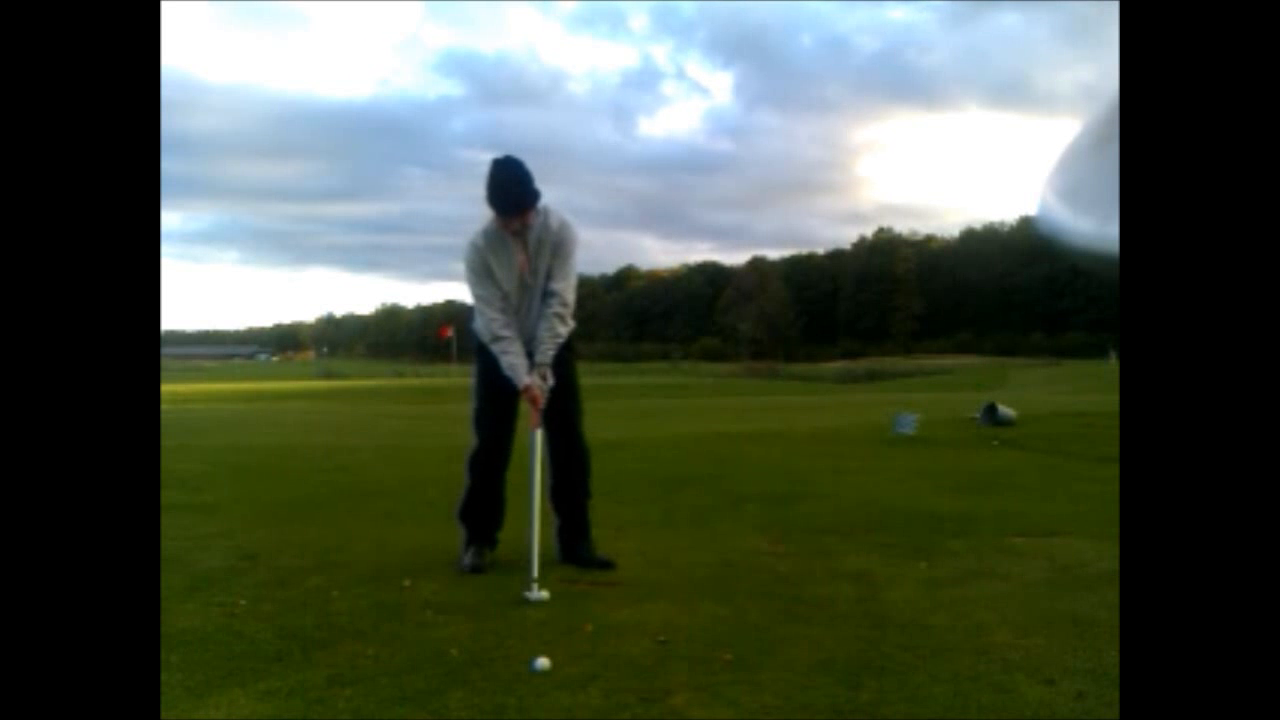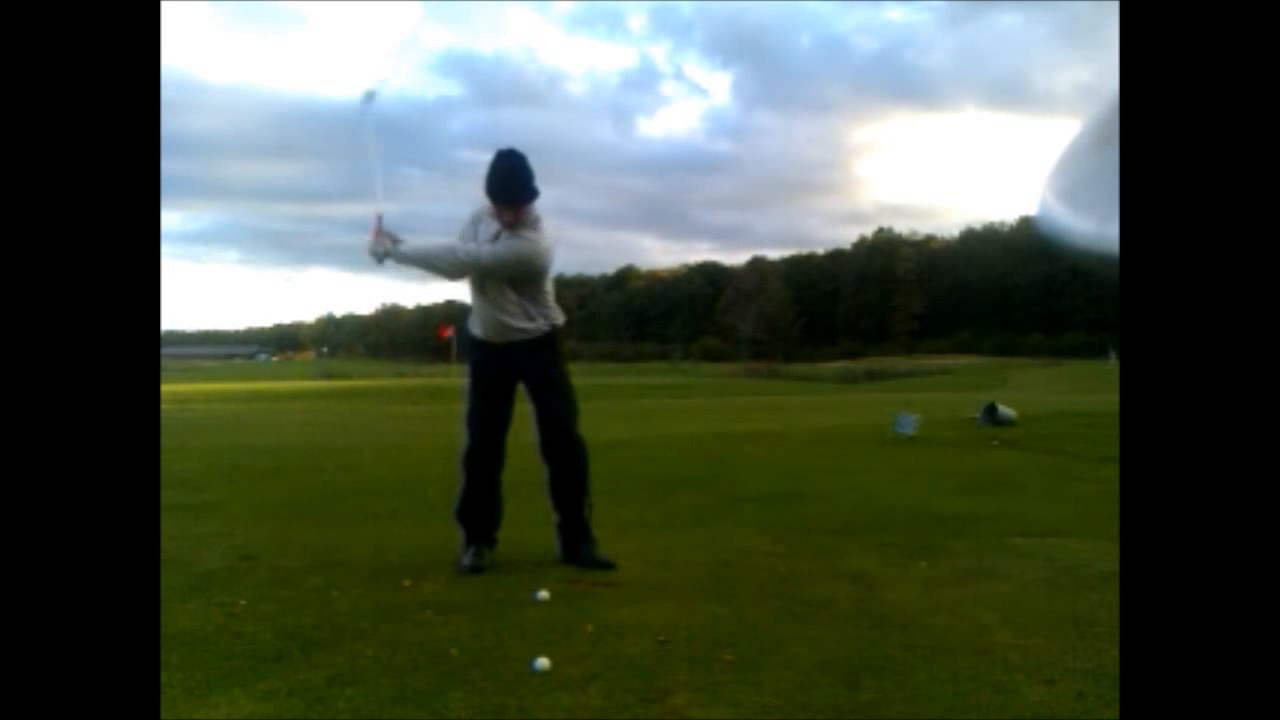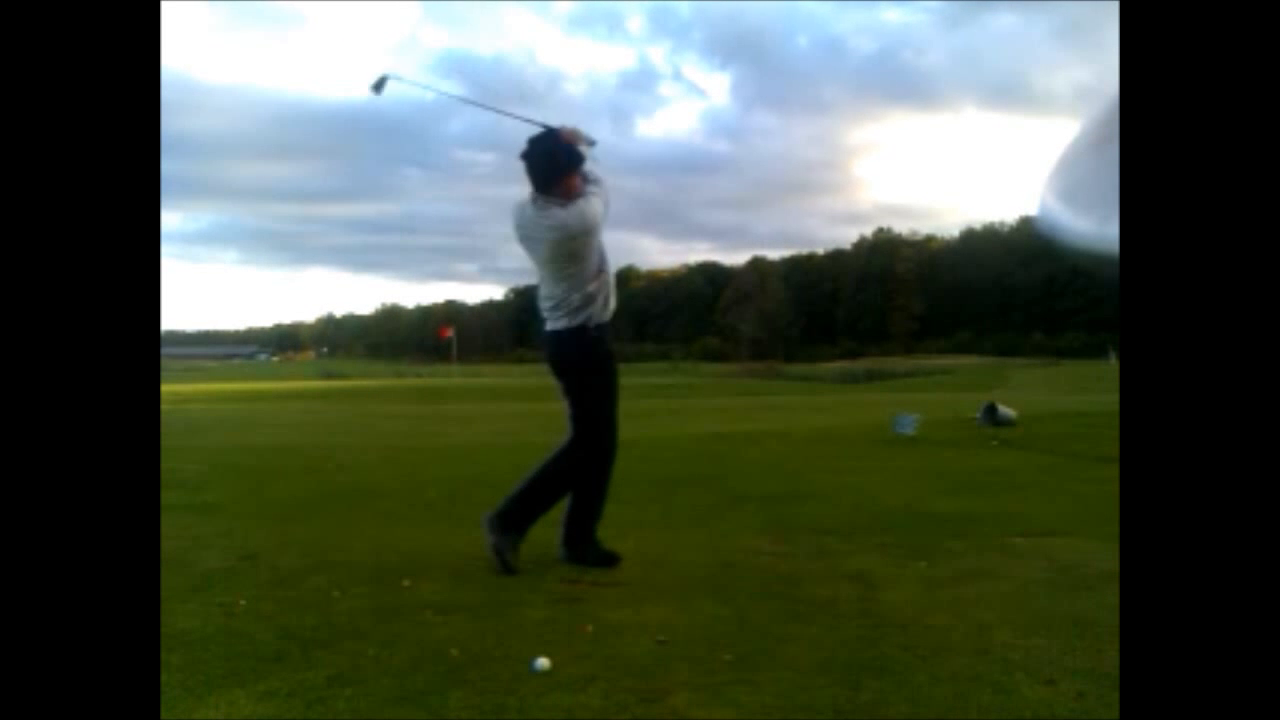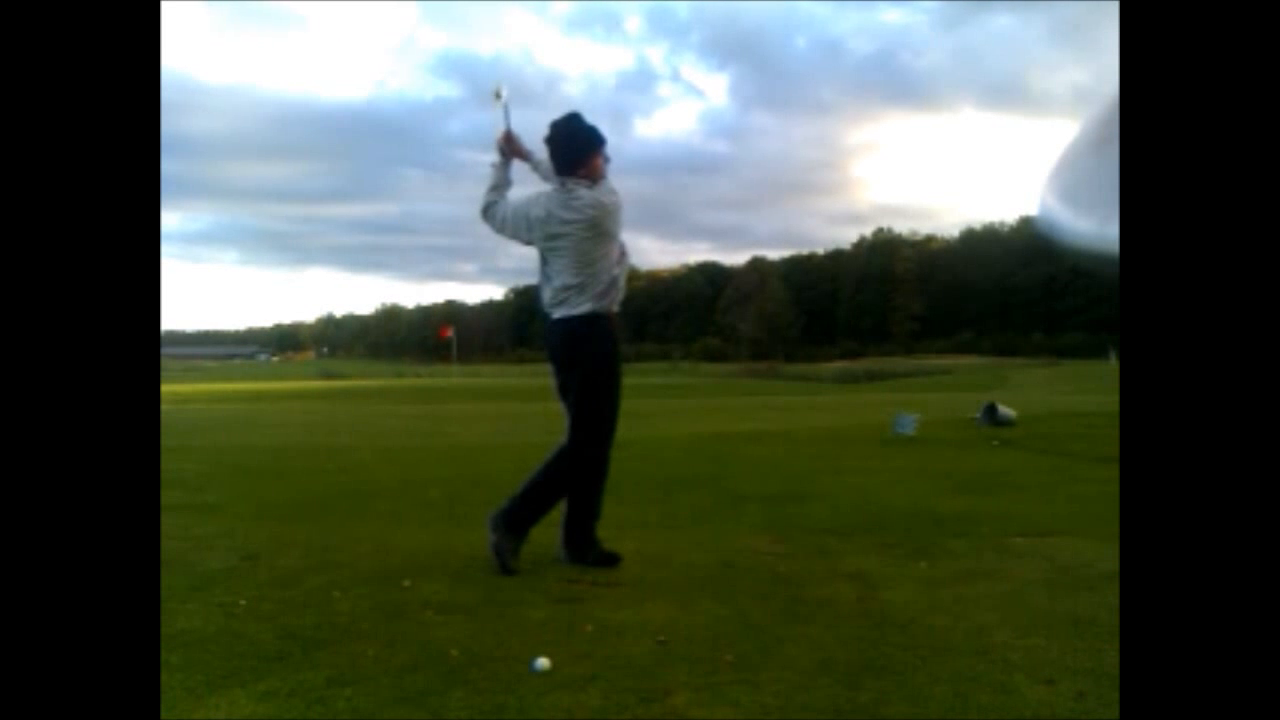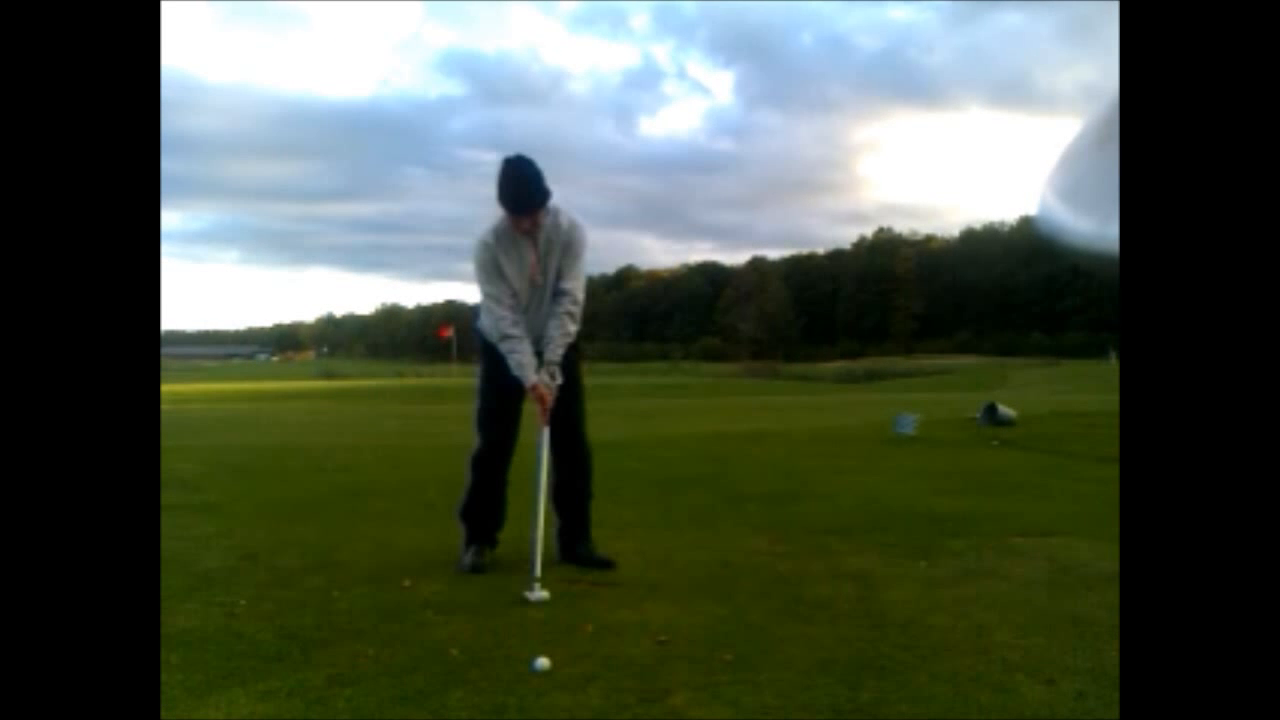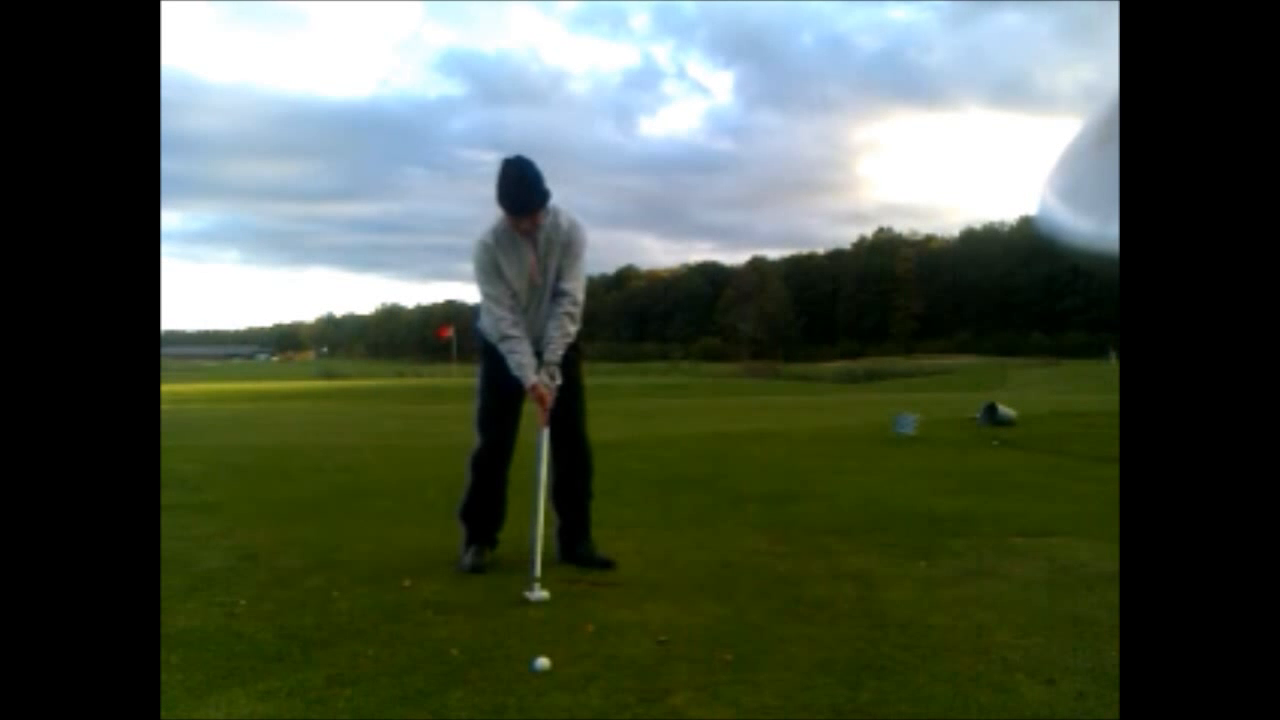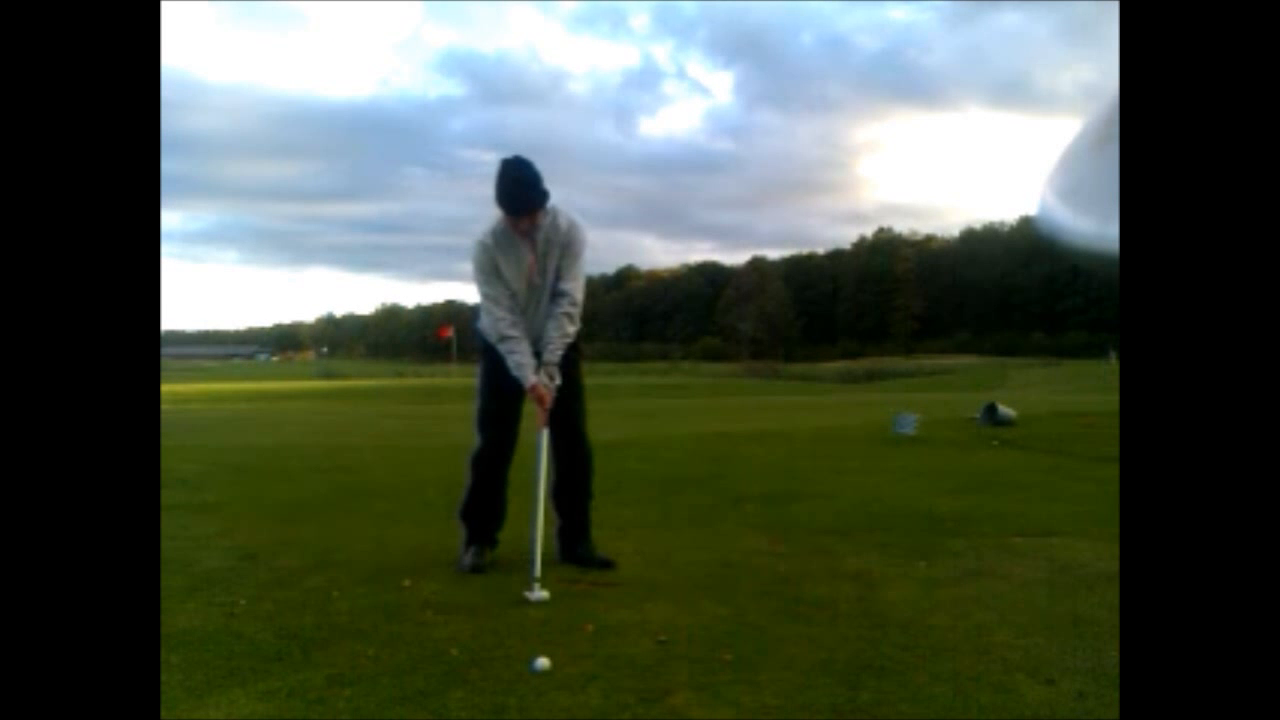
dt=0.7s
person 1, frame 1
left shoulder: (560, 231)
right shoulder: (480, 248)
left elbow: (559, 303)
right elbow: (496, 321)
left wrist: (542, 368)
right wrist: (522, 378)
left hip: (552, 346)
right hip: (496, 350)
left knee: (570, 443)
right knee: (491, 445)
left ankle: (575, 539)
right ankle: (479, 538)
person 1, frame 2
left shoulder: (531, 246)
right shoulder: (484, 218)
left elbow: (460, 260)
right elbow: (453, 257)
left wrist: (392, 249)
right wrist: (399, 245)
left hip: (539, 344)
right hip: (489, 346)
left knee: (564, 442)
right knee: (483, 447)
left ankle: (577, 538)
right ankle: (478, 538)
person 1, frame 3
left shoulder: (525, 212)
right shoulder: (577, 220)
right elbow: (598, 192)
left wrist: (561, 149)
right wrist: (571, 147)
left hip: (573, 337)
right hip: (582, 341)
left knee: (597, 440)
right knee: (589, 442)
left ankle: (580, 537)
right ankle: (510, 519)
person 1, frame 4
left shoulder: (537, 209)
right shoulder: (605, 203)
left elbow: (491, 211)
left wrist: (505, 160)
right wrist: (527, 155)
left hip: (562, 329)
right hip: (592, 331)
left knee: (590, 437)
right knee: (587, 440)
left ankle: (579, 538)
right ankle: (512, 520)
person 1, frame 5
left shoulder: (569, 231)
right shoulder: (489, 245)
left elbow: (569, 301)
right elbow: (503, 318)
left wrist: (550, 368)
right wrist: (530, 377)
left hip: (557, 344)
right hip: (504, 348)
left knee: (572, 443)
right knee: (495, 443)
left ankle: (575, 539)
right ankle: (479, 537)
person 1, frame 6
left shoulder: (569, 230)
right shoulder: (488, 246)
left elbow: (569, 302)
right elbow: (503, 318)
left wrist: (550, 368)
right wrist: (530, 378)
left hip: (558, 344)
right hip: (504, 349)
left knee: (572, 443)
right knee: (494, 443)
left ankle: (575, 539)
right ankle: (479, 538)
person 1, frame 7
left shoulder: (568, 231)
right shoulder: (488, 246)
left elbow: (568, 302)
right elbow: (502, 318)
left wrist: (549, 368)
right wrist: (529, 378)
left hip: (557, 344)
right hip: (503, 348)
left knee: (573, 442)
right knee: (495, 443)
left ankle: (576, 539)
right ankle: (479, 538)
